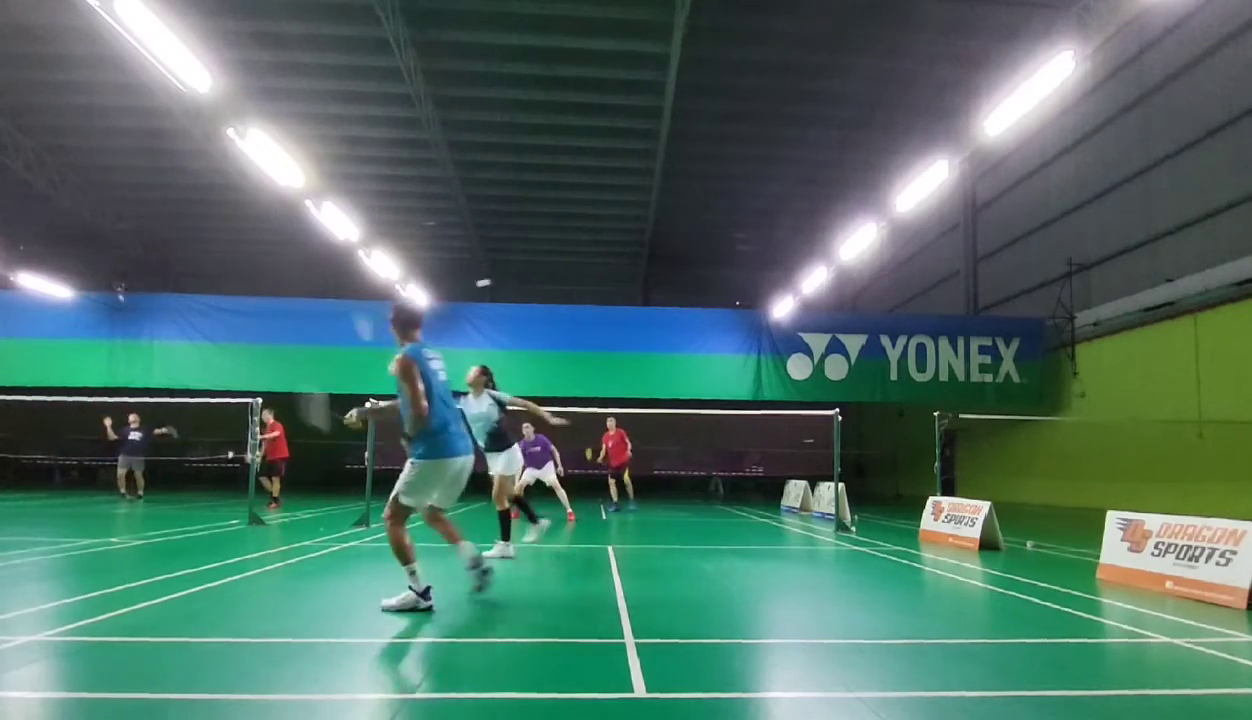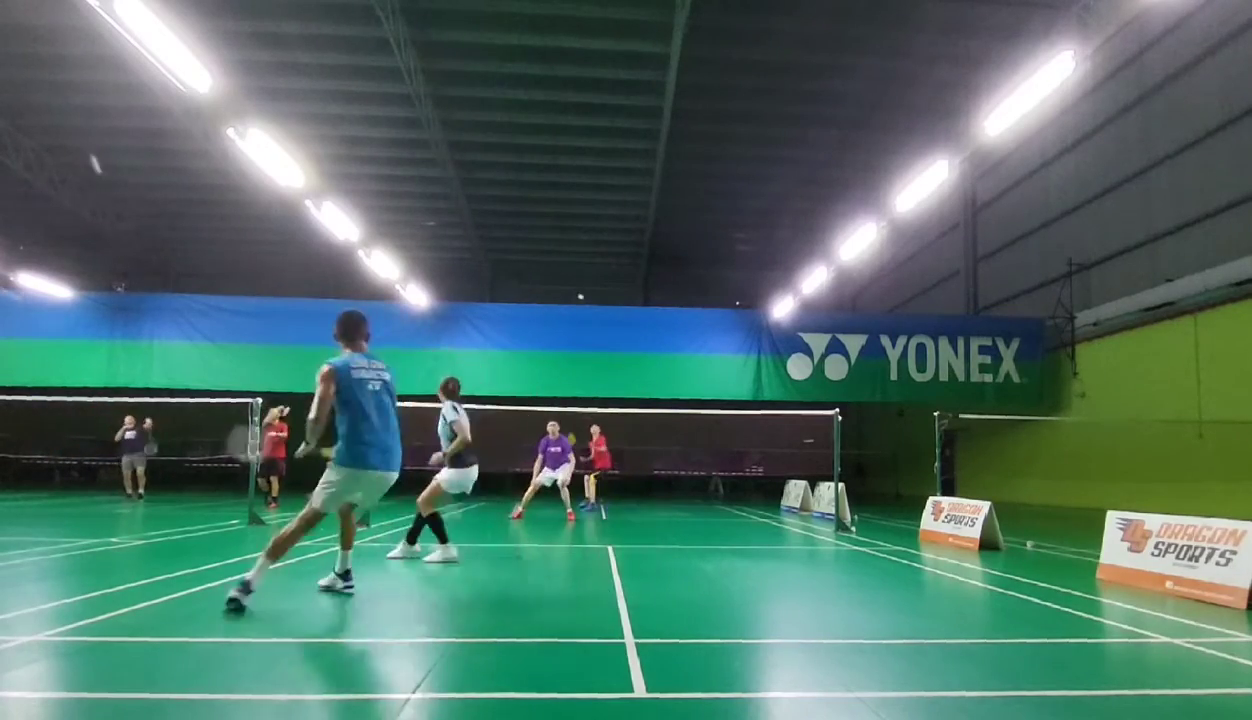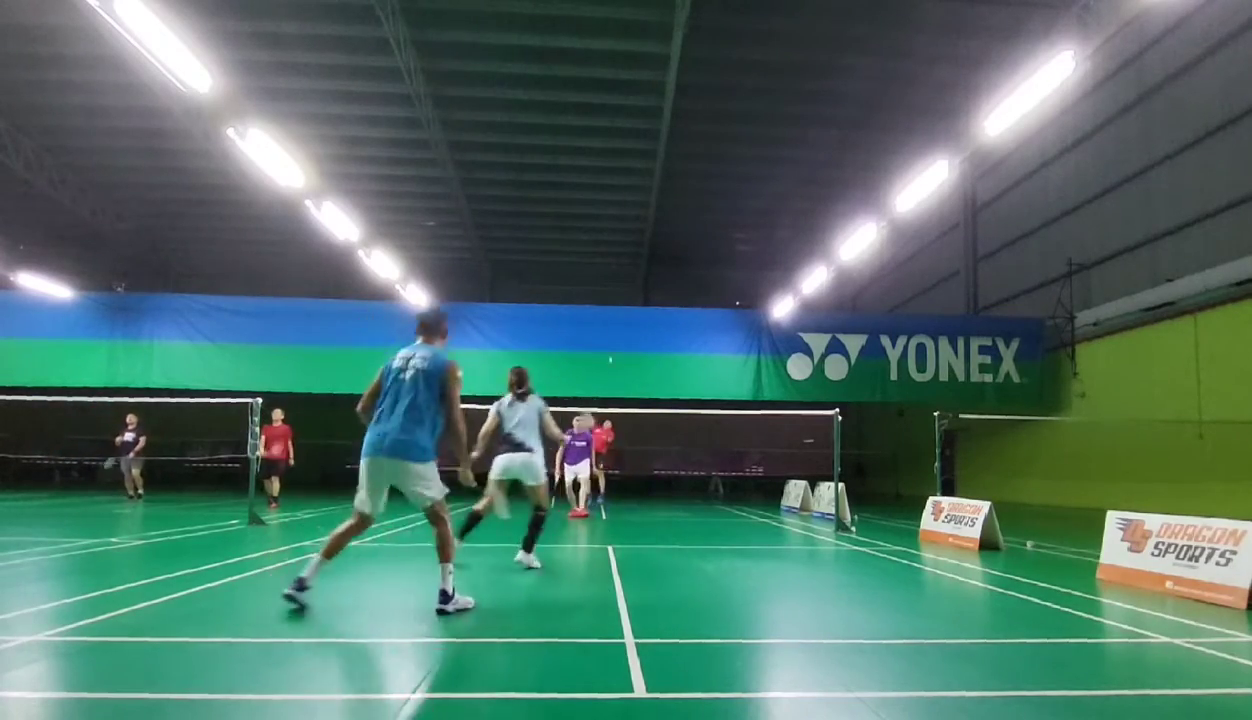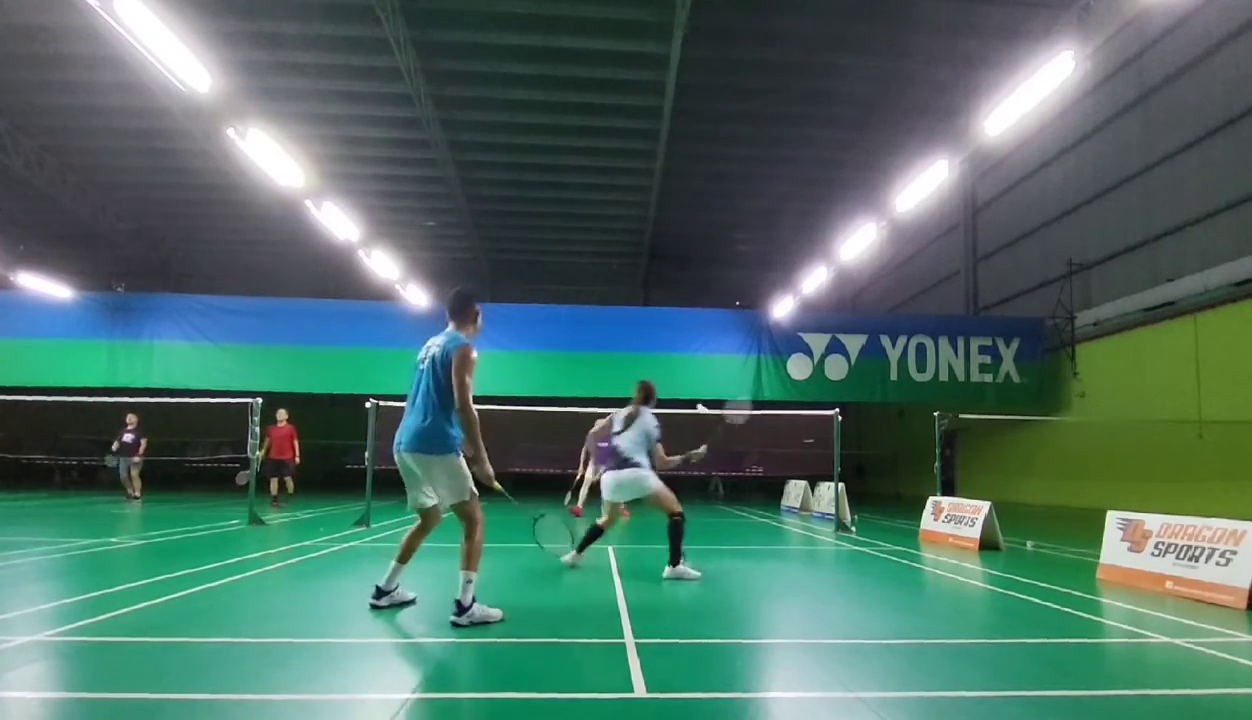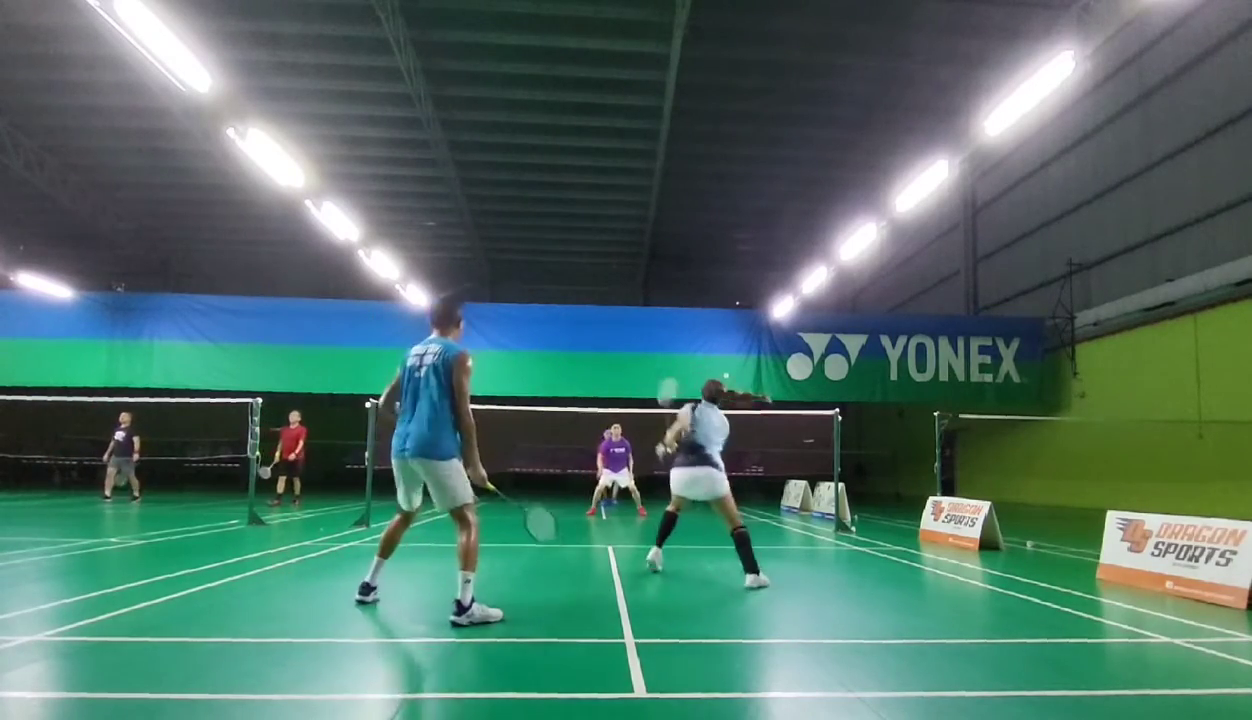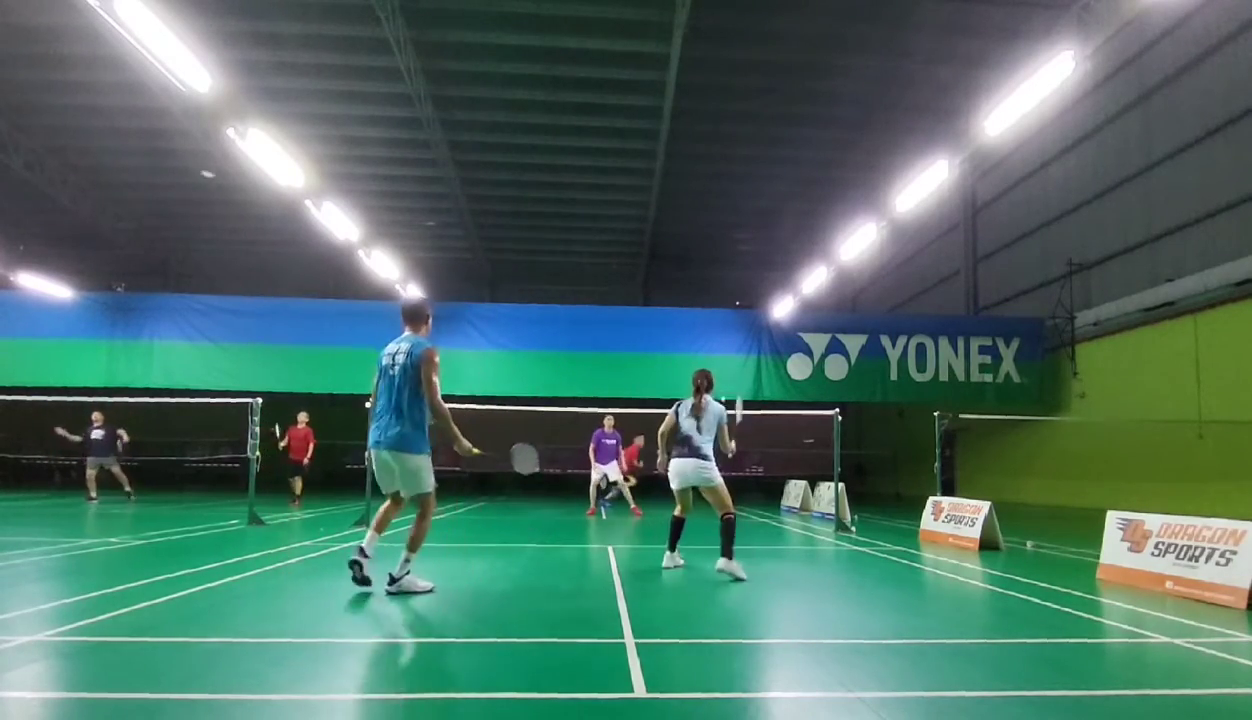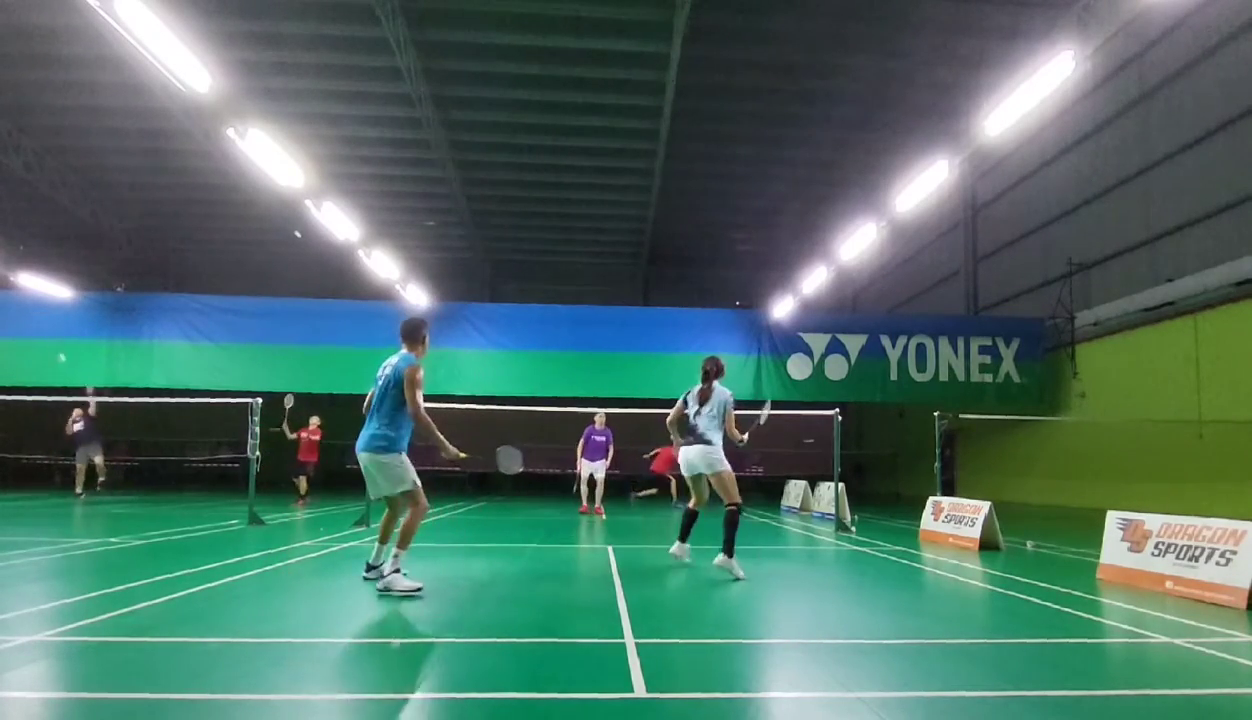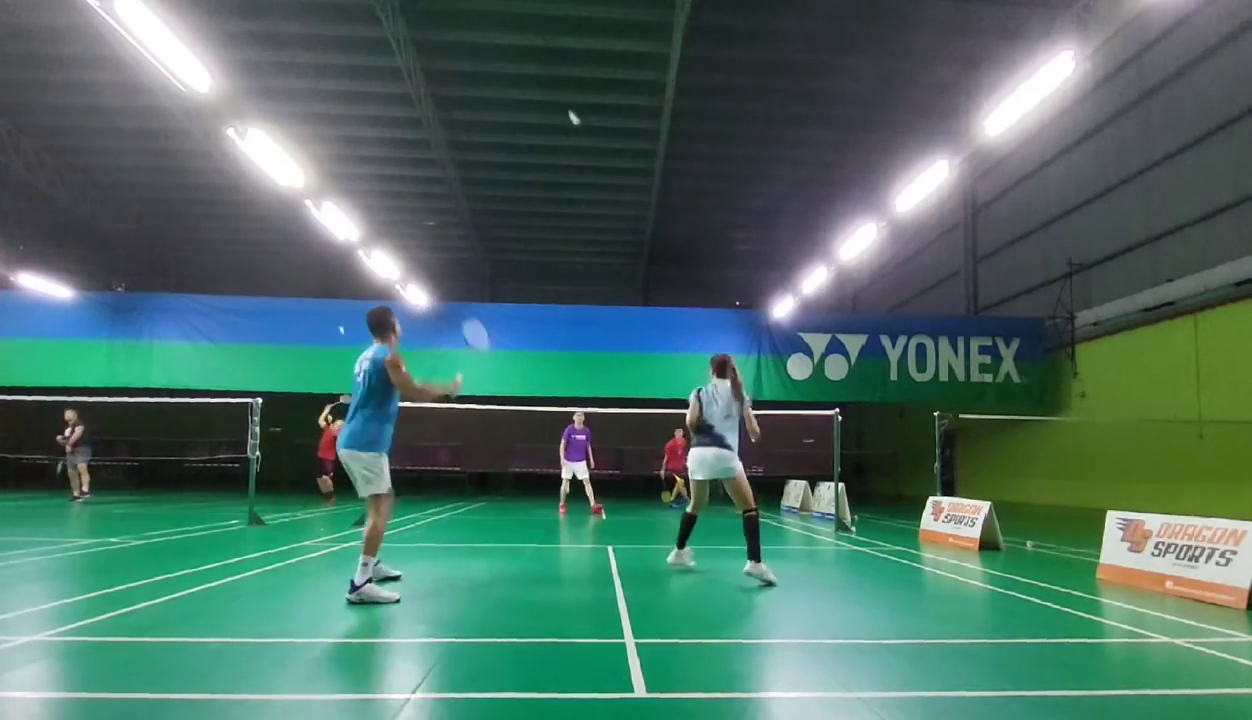
dt=0.4s
person 1, frame 1
left shoulder: (405, 360)
right shoulder: (433, 356)
left elbow: (420, 409)
left wrist: (409, 437)
right wrist: (370, 410)
left hip: (434, 453)
right hip: (462, 451)
left knee: (393, 519)
right knee: (432, 514)
left ankle: (419, 592)
right ankle: (475, 561)
person 1, frame 2
left shoulder: (332, 369)
right shoulder: (386, 371)
left elbow: (317, 418)
left wrist: (309, 443)
left hip: (353, 462)
right hip: (388, 464)
left knee: (304, 523)
right knee: (347, 510)
left ankle: (248, 585)
right ankle: (343, 574)
person 1, frame 3
left shoulder: (394, 360)
right shoulder: (448, 367)
left elbow: (363, 409)
right elbow: (455, 422)
right wrist: (465, 465)
left hip: (374, 451)
right hip: (414, 455)
left knee: (359, 522)
right knee: (441, 522)
left ankle: (302, 581)
right ankle: (447, 595)
person 1, frame 4
left shoulder: (429, 345)
right shoulder: (463, 348)
right elbow: (464, 406)
left wrist: (457, 438)
right wrist: (482, 459)
left hip: (406, 444)
right hip: (435, 448)
left knee: (429, 520)
right knee: (474, 520)
left ankle: (385, 589)
right ankle: (465, 605)
person 1, frame 5
left shoulder: (412, 354)
right shoulder: (459, 356)
left elbow: (385, 402)
right elbow: (463, 412)
right wrist: (474, 462)
left hip: (402, 447)
right hip: (438, 451)
left knee: (405, 516)
right knee: (468, 523)
left ankle: (369, 584)
right ankle: (465, 604)
person 1, frame 6
left shoulder: (388, 351)
right shoulder: (426, 352)
right elbow: (434, 402)
right wrist: (457, 438)
left hip: (380, 439)
right hip: (410, 442)
left knee: (396, 500)
right knee: (425, 508)
left ankle: (363, 554)
right ankle: (400, 575)
person 1, frame 7
left shoulder: (388, 364)
right shoulder: (412, 367)
left elbow: (367, 407)
right elbow: (416, 412)
right wrist: (444, 445)
left hip: (368, 446)
right hip: (385, 448)
left knee: (396, 506)
right knee: (418, 506)
left ankle: (375, 564)
right ankle: (390, 572)
person 1, frame 8
left shoulder: (365, 357)
right shoulder: (389, 356)
right elbow: (413, 393)
left wrist: (416, 388)
right wrist: (448, 389)
left hip: (351, 442)
right hip: (365, 445)
left knee: (384, 503)
right knee: (379, 510)
left ankle: (372, 565)
right ankle: (361, 583)
person 2, frame 1
left shoulder: (494, 396)
right shoulder: (463, 401)
left elbow: (526, 404)
left wrist: (549, 418)
left hip: (506, 451)
right hip: (493, 453)
left knee: (499, 497)
right knee: (507, 494)
left ankle: (505, 545)
right ankle: (536, 522)
person 2, frame 2
left shoulder: (449, 409)
right shoulder: (456, 409)
left elbow: (465, 437)
left wrist: (445, 455)
left hip: (460, 469)
right hip: (457, 468)
left knee: (424, 504)
right knee: (422, 503)
left ankle: (446, 548)
right ankle: (409, 545)
person 2, frame 3
left shoulder: (500, 404)
right shoulder: (538, 402)
left elbow: (486, 432)
right elbow: (552, 432)
left wrist: (477, 452)
right wrist: (565, 438)
left hip: (505, 459)
right hip: (530, 459)
left knee: (486, 503)
right knee: (541, 508)
right ankle: (526, 553)
person 2, frame 4
left shoulder: (619, 415)
right shoulder: (651, 423)
left elbow: (595, 435)
right elbow: (660, 463)
right wrist: (689, 456)
left hip: (611, 476)
right hip: (636, 475)
left knee: (608, 519)
right knee: (676, 513)
left ankle: (575, 555)
right ankle: (674, 566)
person 2, frame 5
left shoulder: (692, 408)
right shoulder: (724, 422)
left elbow: (680, 428)
left wrist: (667, 448)
left hip: (682, 471)
right hip: (711, 473)
left knee: (674, 507)
right knee: (736, 524)
left ankle: (656, 552)
right ankle: (753, 574)
person 2, frame 6
left shoulder: (680, 405)
right shoulder: (719, 409)
left elbow: (663, 431)
right elbow: (725, 447)
left wrist: (662, 455)
right wrist: (731, 448)
left hip: (678, 463)
right hip: (703, 464)
left knee: (682, 509)
right knee: (728, 511)
left ankle: (671, 556)
right ankle: (726, 559)
person 2, frame 7
left shoulder: (690, 393)
right shoulder: (725, 395)
left elbow: (670, 420)
right elbow: (731, 432)
left wrist: (677, 439)
right wrist: (742, 438)
left hip: (687, 451)
right hip: (708, 450)
left knee: (698, 499)
right knee: (733, 502)
left ankle: (680, 545)
right ankle: (727, 556)
person 2, frame 8
left shoulder: (699, 392)
right shoulder: (740, 394)
left elbow: (691, 421)
right elbow: (754, 430)
right wrist: (754, 436)
left hip: (698, 453)
right hip: (724, 454)
left knee: (696, 505)
right knee: (749, 508)
left ankle: (679, 552)
right ankle: (755, 563)
